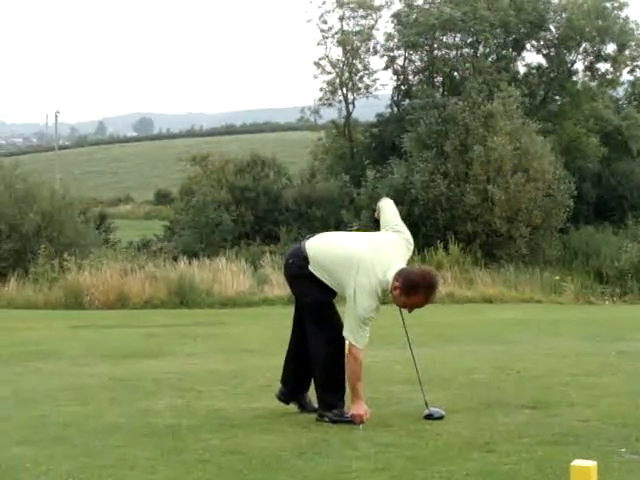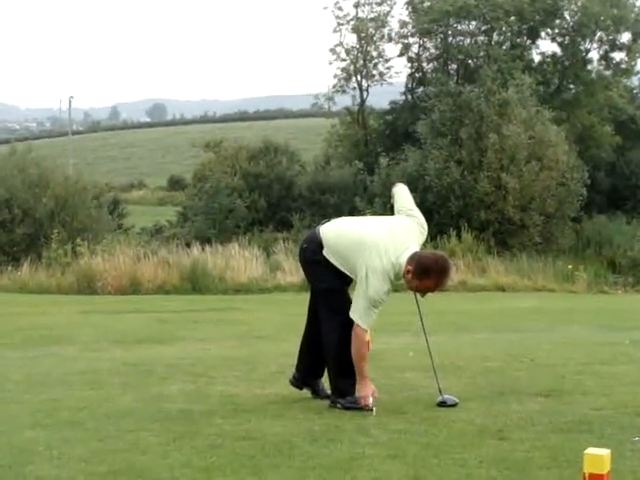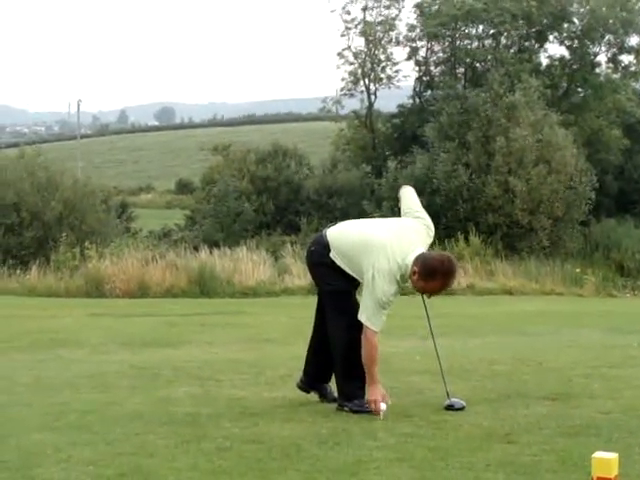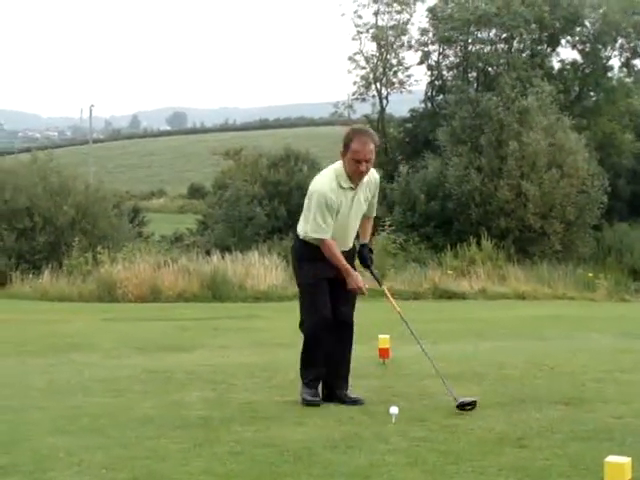
dt=1s
person 1, frame 1
left shoulder: (403, 243)
right shoulder: (367, 292)
left elbow: (384, 203)
right elbow: (354, 349)
right wrist: (358, 401)
left hip: (316, 258)
right hip: (302, 267)
left knee: (309, 329)
right knee: (330, 335)
left ankle: (292, 389)
right ankle: (330, 406)
person 1, frame 2
left shoulder: (417, 227)
right shoulder: (379, 277)
left elbow: (399, 188)
right elbow: (359, 330)
right wrist: (363, 382)
left hip: (333, 246)
right hip: (317, 253)
left knee: (324, 314)
right knee: (341, 321)
left ankle: (306, 375)
right ankle: (343, 393)
person 1, frame 3
left shoulder: (425, 230)
right shoulder: (385, 279)
left elbow: (406, 191)
right elbow: (368, 333)
right wrist: (374, 385)
left hip: (339, 247)
right hip: (324, 257)
left knee: (331, 319)
right knee: (348, 323)
left ankle: (313, 379)
right ankle: (351, 397)
person 1, frame 4
left shoulder: (373, 179)
right shoulder: (323, 188)
right elbow: (321, 239)
left wrist: (364, 245)
right wrist: (349, 273)
left hip: (345, 254)
right hip: (311, 254)
left knee: (342, 322)
right knee: (316, 320)
left ankle: (336, 386)
right ankle: (309, 384)
